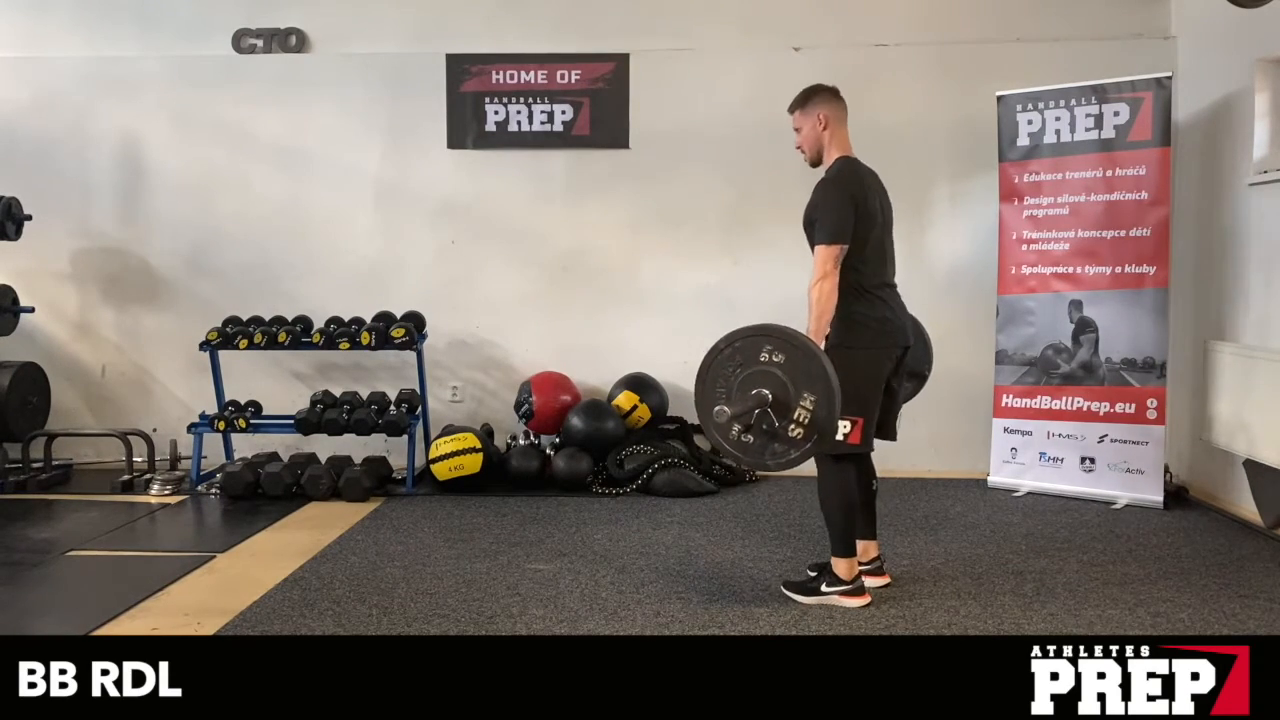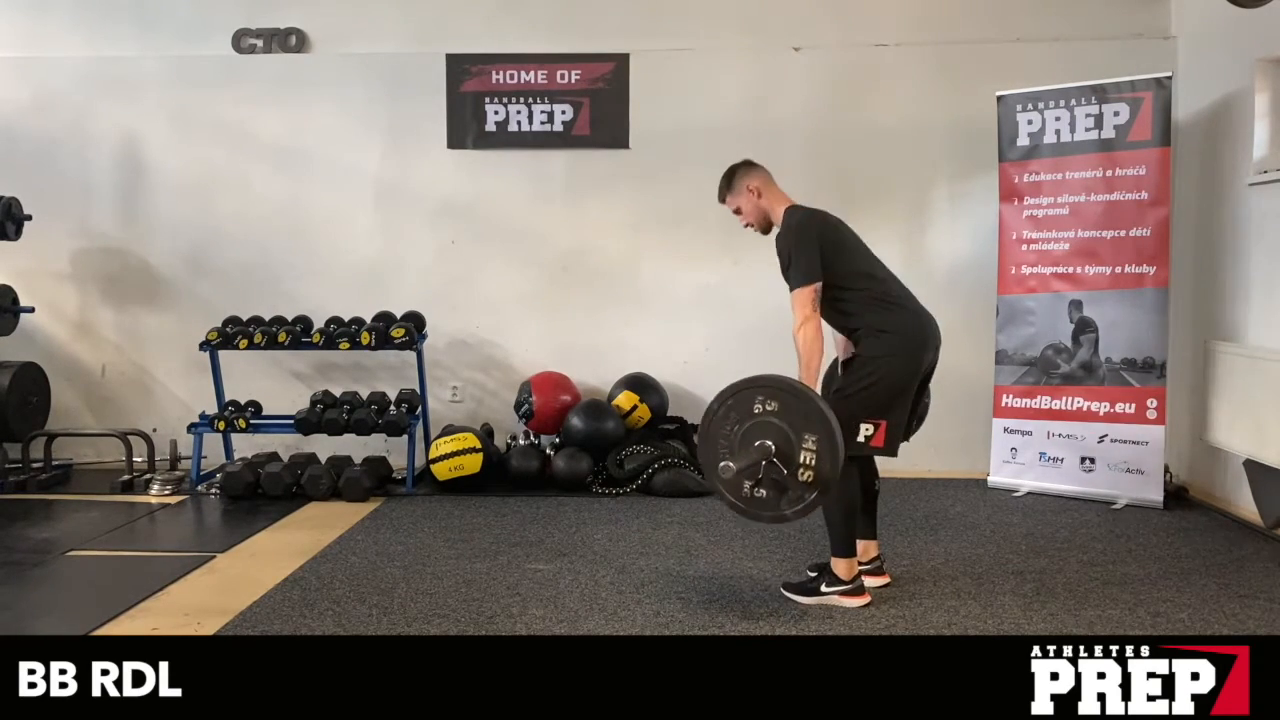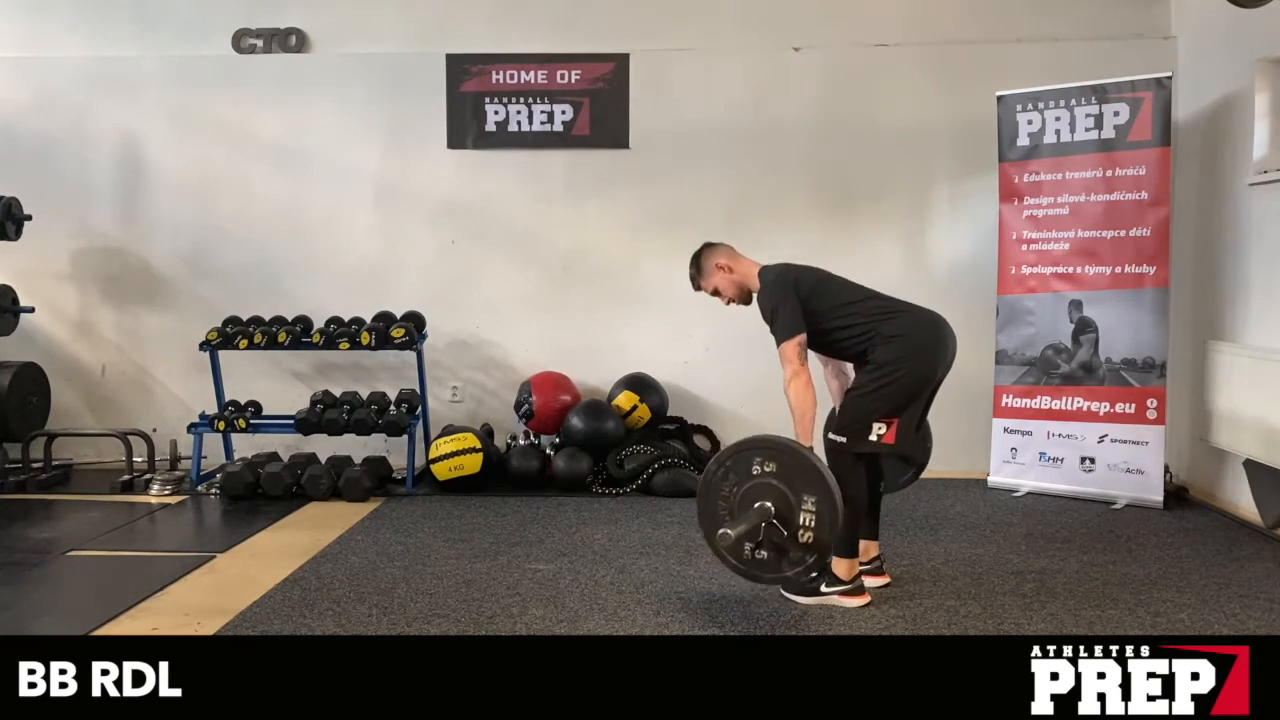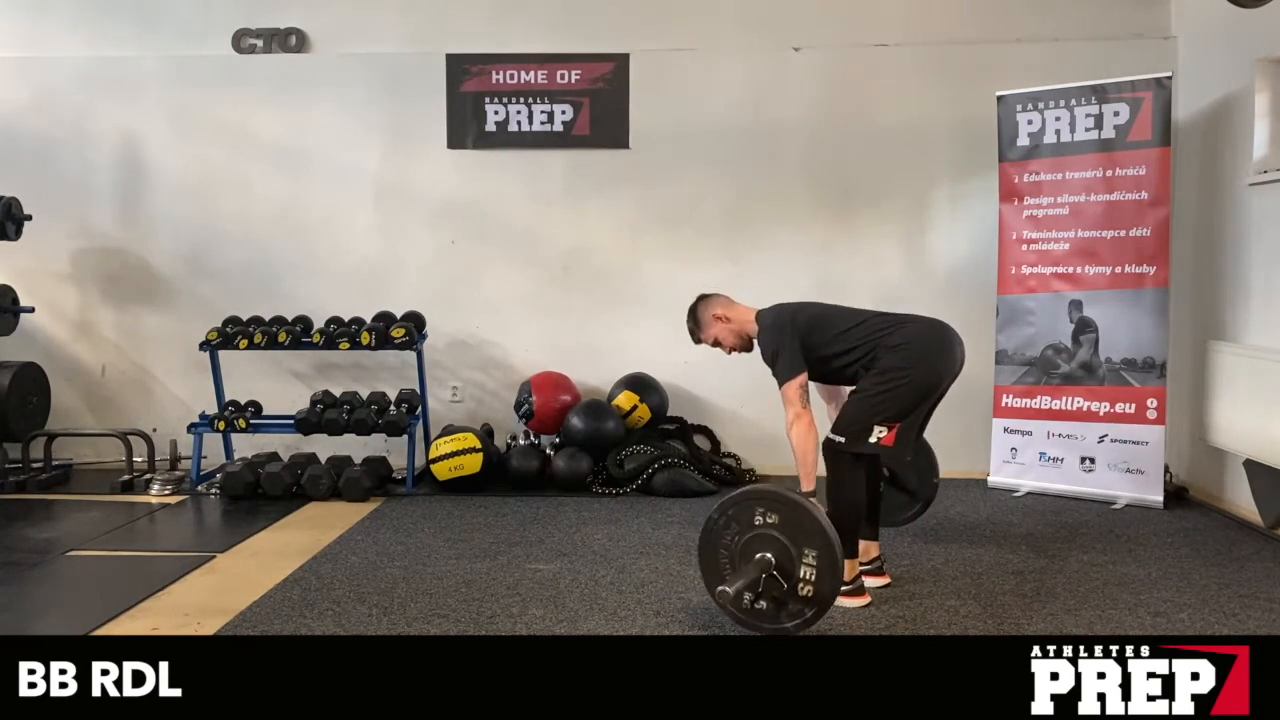
dt=0.4s
person 1, frame 1
left shoulder: (835, 186)
right shoulder: (866, 179)
left elbow: (826, 276)
left hip: (861, 336)
right hip: (886, 328)
left knee: (831, 448)
right knee: (850, 447)
left ankle: (843, 578)
right ankle: (867, 558)
person 1, frame 2
left shoulder: (795, 231)
right shoulder: (811, 224)
left elbow: (807, 318)
right wrist: (846, 376)
left hip: (894, 342)
right hip: (916, 336)
right knee: (852, 446)
left ankle: (843, 578)
right ankle: (868, 559)
person 1, frame 3
left shoulder: (774, 289)
right shoulder: (788, 282)
left elbow: (796, 375)
right elbow: (833, 361)
left wrist: (804, 452)
right wrist: (848, 417)
left hip: (911, 345)
right hip: (931, 338)
left knee: (845, 446)
right knee: (859, 443)
left ankle: (844, 578)
right ankle: (868, 558)
person 1, frame 4
left shoulder: (774, 332)
right shoulder: (789, 323)
left elbow: (798, 416)
right elbow: (834, 397)
left wrist: (808, 496)
left hip: (917, 355)
right hip: (937, 346)
left knee: (843, 448)
right knee: (859, 445)
left ankle: (844, 578)
right ankle: (869, 559)
